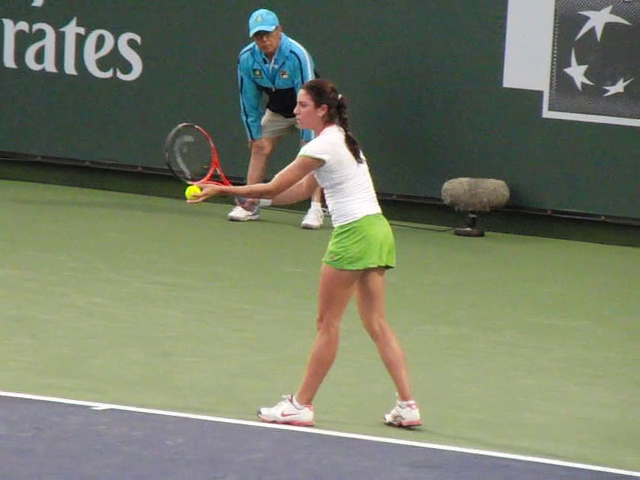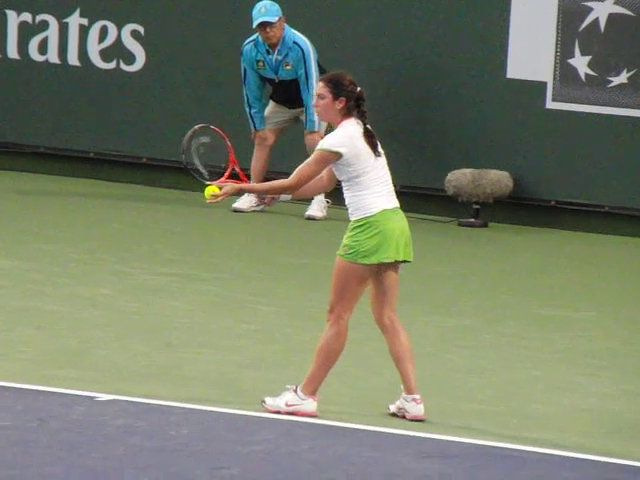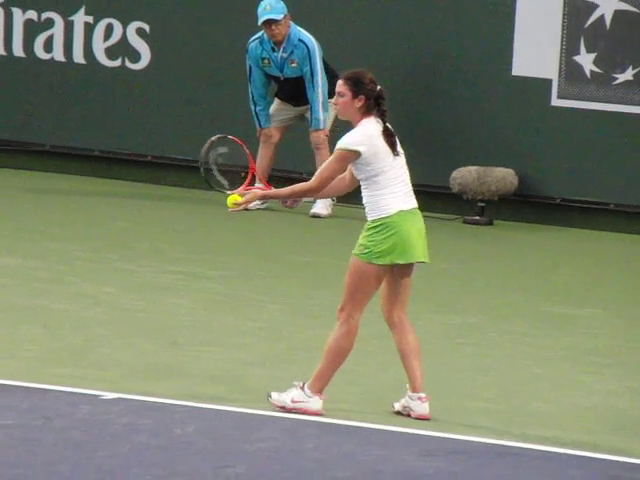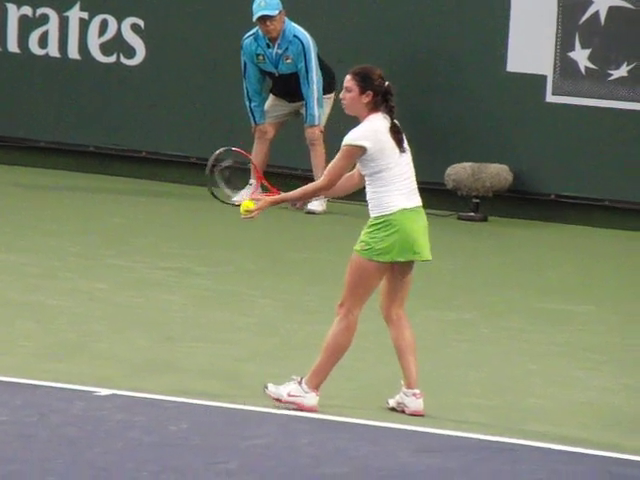
dt=0.5s
person 1, frame 1
left shoulder: (321, 146)
right shoulder: (341, 138)
left elbow: (273, 187)
right elbow: (303, 189)
left wrist: (221, 189)
right wrist: (259, 199)
left hip: (354, 233)
right hip: (376, 230)
left knee: (327, 323)
right knee: (376, 323)
left ankle: (300, 406)
right ankle: (407, 406)
person 1, frame 2
left shoulder: (338, 139)
right shoulder: (361, 131)
left elbow: (292, 183)
right elbow: (324, 182)
left wrist: (240, 187)
right wrist: (280, 193)
left hip: (369, 228)
right hip: (392, 223)
left knee: (338, 315)
right knee: (386, 316)
left ankle: (305, 395)
right ankle: (412, 399)
person 1, frame 3
left shoulder: (357, 138)
right shoulder: (381, 129)
left elbow: (314, 185)
right elbow: (348, 182)
left wrist: (261, 194)
right wrist: (297, 194)
left hip: (386, 228)
right hip: (410, 223)
left knee: (348, 314)
right knee: (395, 315)
left ankle: (311, 394)
right ankle: (417, 397)
person 1, frame 4
left shoulder: (362, 134)
right shoulder: (388, 126)
left elbow: (324, 183)
right elbow: (356, 178)
left wrist: (274, 200)
right wrist: (308, 196)
left hip: (389, 225)
right hip: (412, 222)
left knee: (347, 310)
right knee: (394, 311)
left ankle: (308, 389)
right ankle: (412, 393)
person 2, frame 1
left shoulder: (297, 55)
right shoulder: (247, 58)
right elbow: (249, 99)
left wrist: (309, 137)
right wrist: (254, 133)
right hip: (277, 109)
right knee: (259, 148)
left ankle: (316, 209)
person 2, frame 2
left shoulder: (300, 46)
right shoulder: (250, 49)
left elbow: (311, 88)
right elbow: (252, 90)
left wrist: (313, 127)
right wrist: (257, 125)
left hip: (312, 99)
right hip: (280, 101)
left knee: (312, 142)
right knee: (262, 139)
left ankle: (319, 201)
right ankle: (254, 195)
person 2, frame 3
left shoulder: (305, 43)
right shoulder: (255, 47)
left elbow: (317, 86)
right elbow: (257, 87)
left wrist: (318, 125)
right wrist: (263, 122)
left hip: (320, 94)
right hip: (286, 97)
left knee: (318, 140)
right knee: (267, 137)
left ankle: (325, 198)
person 2, frame 4
left shoulder: (300, 40)
right shoulder: (250, 43)
left elbow: (312, 82)
right elbow: (252, 84)
left wrist: (313, 121)
right wrist: (257, 118)
left hip: (316, 91)
right hip: (281, 93)
left knee: (313, 137)
right knee: (262, 133)
left ankle: (319, 194)
right ankle: (253, 188)
